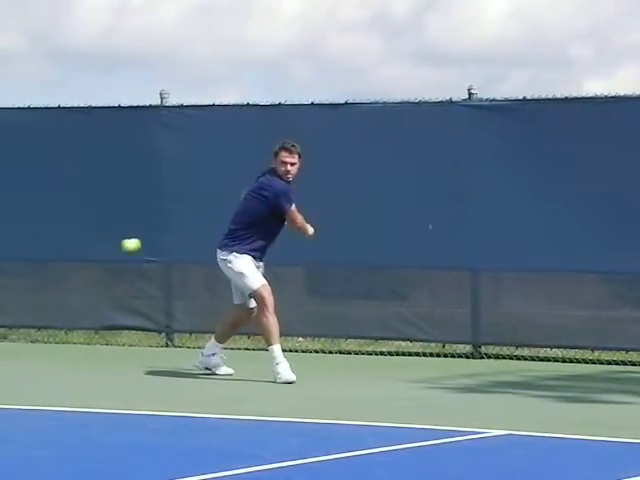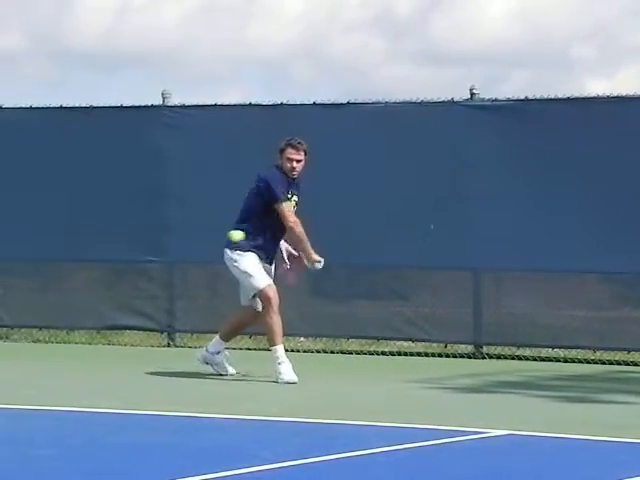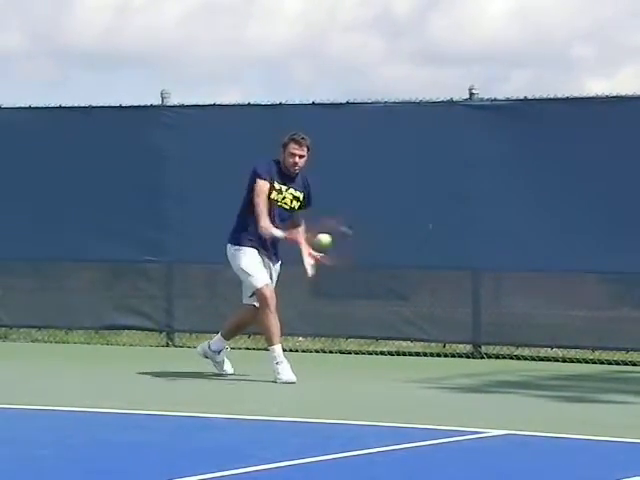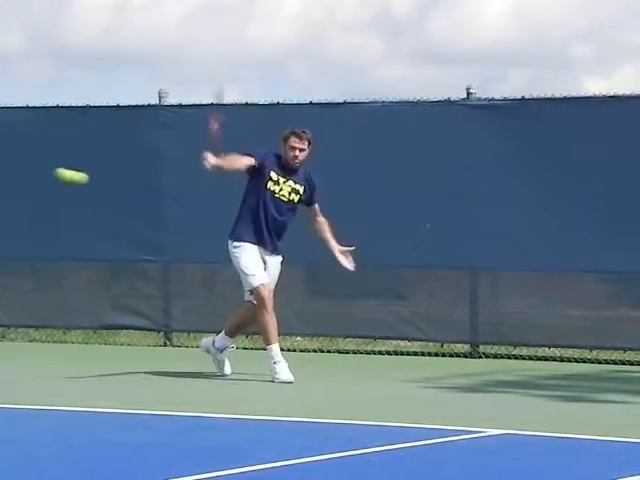
dt=0.3s
person 1, frame 1
left shoulder: (272, 180)
right shoulder: (277, 187)
left elbow: (246, 196)
right elbow: (297, 223)
left wrist: (279, 220)
right wrist: (308, 229)
left hip: (248, 254)
right hip: (235, 254)
left knee: (247, 309)
right knee: (265, 297)
left ankle: (209, 354)
right ankle: (280, 363)
person 1, frame 2
left shoulder: (294, 184)
right shoulder: (273, 179)
right elbow: (291, 222)
left wrist: (281, 242)
right wrist: (310, 254)
left hip: (263, 254)
right hip: (243, 251)
left knee: (253, 310)
right knee: (271, 297)
left ankle: (213, 351)
right ankle: (282, 363)
person 1, frame 3
left shoulder: (303, 185)
right shoulder: (266, 169)
left elbow: (297, 220)
right elbow: (259, 197)
left wrist: (304, 248)
right wrist: (266, 225)
left hip: (271, 254)
right hip: (245, 246)
left knee: (253, 309)
right knee: (267, 298)
left ankle: (214, 347)
right ankle: (279, 362)
person 1, frame 4
left shoulder: (306, 180)
right shoulder: (265, 161)
left elbow: (317, 217)
right elbow: (242, 161)
left wrist: (335, 247)
right wrist: (218, 162)
left hip: (272, 249)
right hip: (245, 242)
left knee: (255, 306)
right knee: (265, 298)
left ankle: (217, 344)
right ankle: (278, 362)
